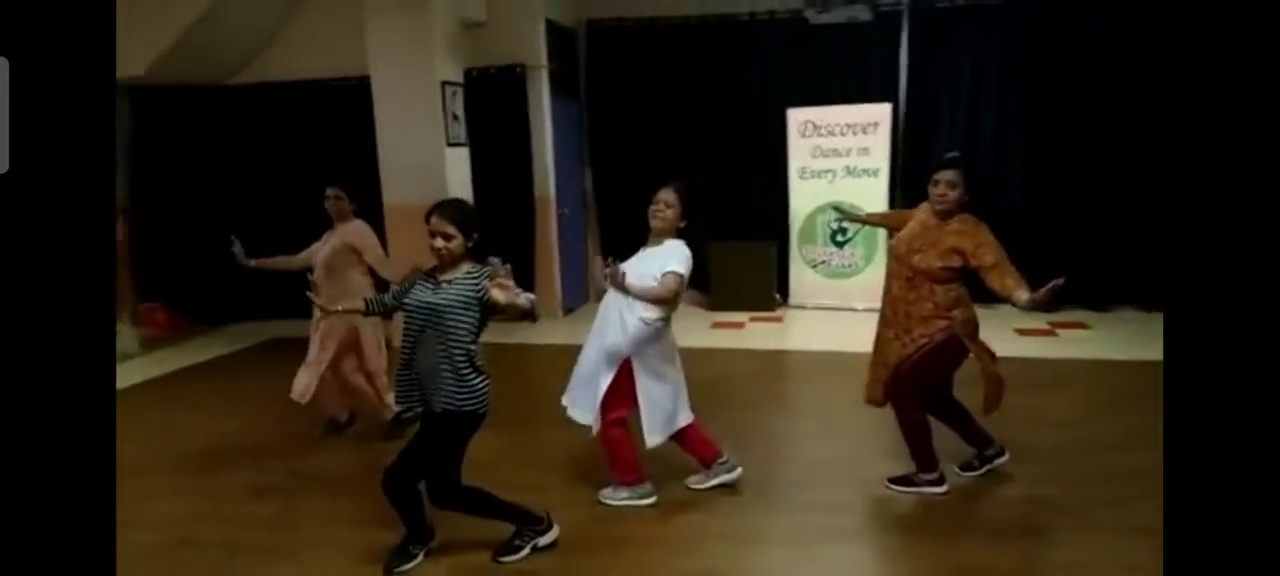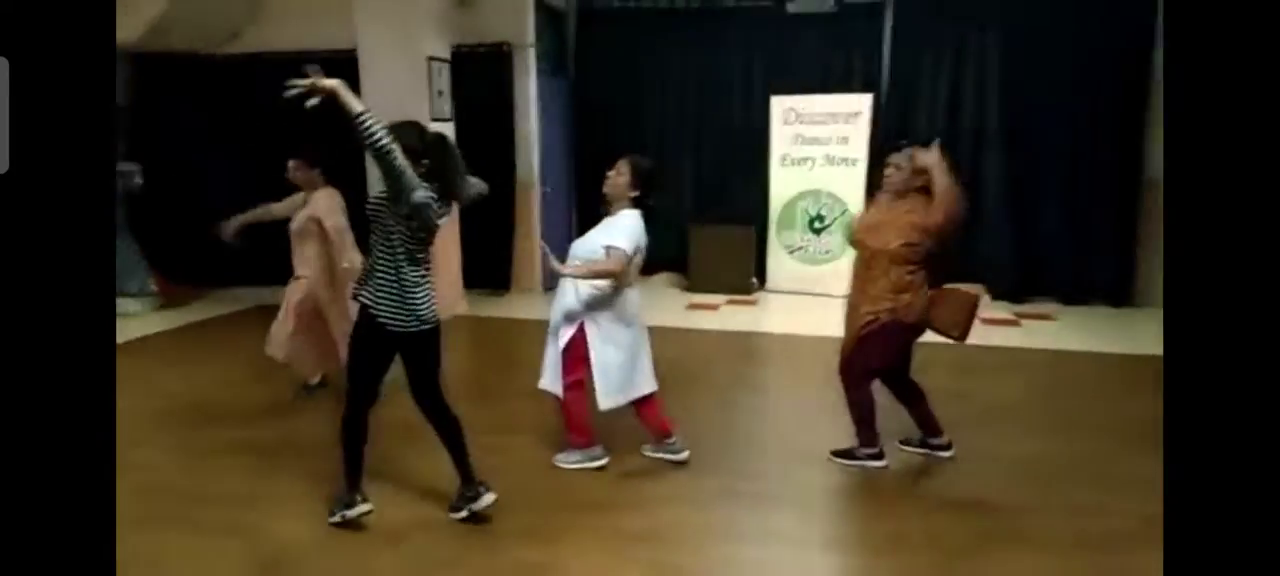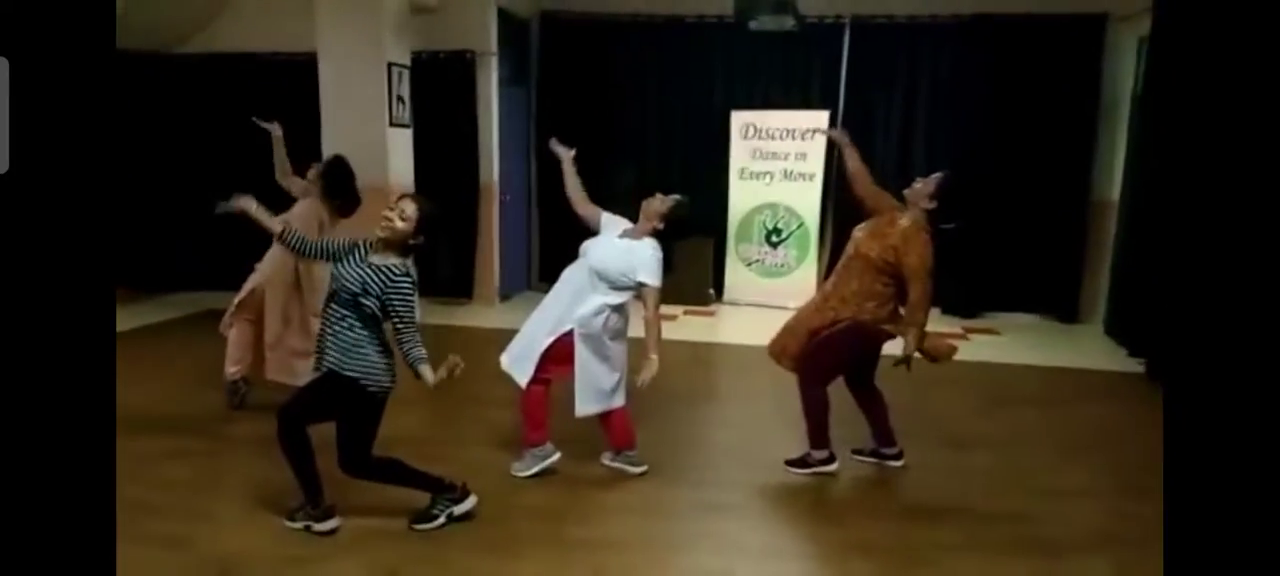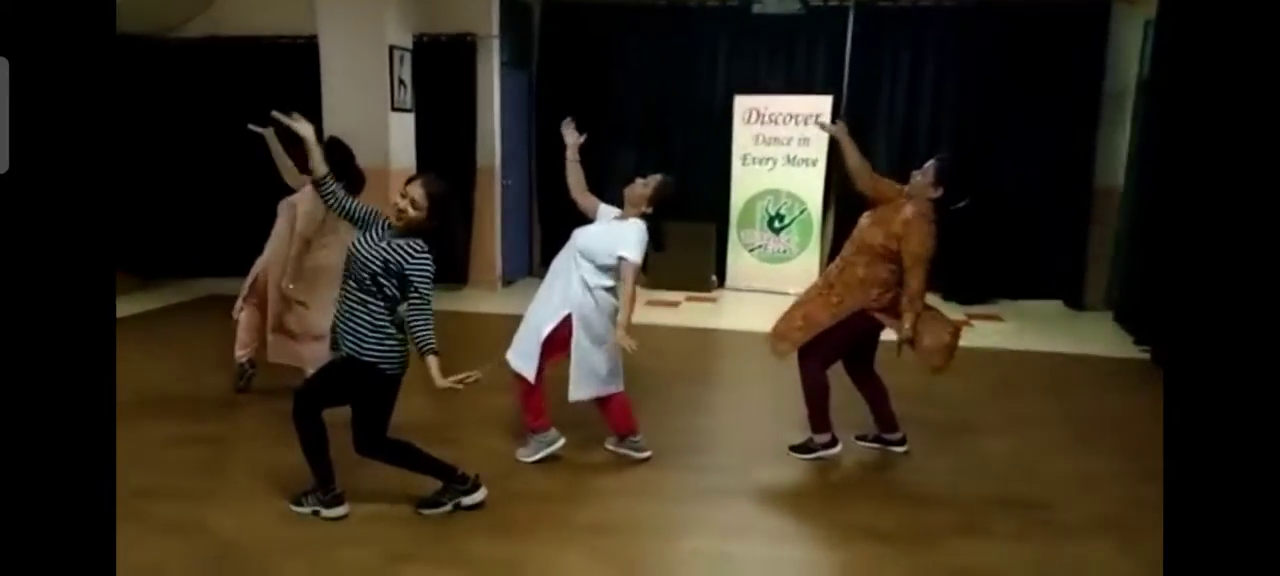
dt=1s
person 1, frame 1
left shoulder: (480, 279)
right shoulder: (422, 280)
left elbow: (527, 308)
right elbow: (384, 303)
left wrist: (511, 301)
right wrist: (336, 307)
left hip: (461, 402)
right hip: (435, 400)
left knee: (397, 478)
right knee: (443, 488)
left ankle: (418, 536)
right ankle: (533, 523)
person 1, frame 2
left shoulder: (409, 195)
right shoulder: (434, 197)
left elbow: (379, 144)
right elbow: (475, 186)
left wrist: (339, 91)
left hip: (384, 314)
right hip: (419, 316)
left knee: (358, 400)
right knee: (431, 400)
left ankle: (351, 493)
right ankle: (471, 486)
person 1, frame 3
left shoulder: (399, 276)
right shoulder: (359, 249)
left elbow: (407, 334)
right elbow: (307, 247)
left wrist: (429, 374)
right wrist: (257, 212)
left hip: (360, 375)
right hip: (346, 371)
left knee: (290, 418)
right knee: (356, 460)
left ankle: (316, 509)
right ankle: (449, 492)
person 1, frame 4
left shoulder: (416, 255)
right shoulder: (379, 225)
left elbow: (419, 314)
right elbow: (334, 197)
left wrist: (436, 372)
right wrist: (310, 142)
left hip: (373, 357)
right hip: (364, 354)
left knee: (306, 402)
right knee: (371, 441)
left ankle: (327, 495)
right ankle: (459, 483)
person 2, frame 1
left shoulder: (971, 232)
right shoulder: (926, 212)
left elbow: (999, 270)
right elbow: (903, 219)
left wrist: (1027, 299)
right wrist: (861, 218)
left hip: (944, 331)
right hip: (910, 327)
left knee: (902, 392)
right knee: (933, 396)
left ankle: (929, 476)
right ankle: (989, 450)
person 2, frame 2
left shoulder: (924, 212)
right shoulder: (886, 200)
left elbow: (951, 213)
left wrist: (937, 164)
left hip: (896, 313)
right hip: (877, 308)
left knee: (854, 371)
right knee: (895, 375)
left ankle: (869, 450)
right ankle: (935, 438)
person 2, frame 3
left shoulder: (915, 235)
right shoulder: (894, 215)
left elbow: (919, 290)
right elbow: (863, 185)
left wrist: (913, 339)
right wrist: (845, 145)
left hip: (860, 321)
right hip: (860, 317)
left knee: (810, 374)
right knee: (860, 382)
left ankle: (821, 454)
right ankle: (888, 448)
person 2, frame 4
left shoulder: (918, 223)
right shoulder: (901, 202)
left elbow: (916, 276)
right elbow: (866, 179)
left wrist: (908, 323)
right wrist: (843, 138)
left hip: (863, 306)
right hip: (857, 302)
left knee: (811, 359)
right knee: (860, 368)
left ankle: (823, 439)
right ankle: (891, 435)
person 3, frame 1
left shoulder: (678, 252)
right shoulder: (647, 250)
left elbow: (668, 292)
left wrist: (626, 288)
right wrist: (610, 283)
left hip: (637, 349)
right hip: (621, 345)
left knee: (608, 415)
right knee: (668, 412)
left ankle: (633, 484)
right ankle: (718, 464)
person 3, frame 2
left shoulder: (625, 223)
right shoulder: (621, 219)
left elbow: (613, 267)
left wrist: (567, 270)
left hip: (596, 315)
right hip: (614, 314)
left knee: (569, 379)
right knee: (631, 380)
left ankle: (586, 448)
right ankle: (668, 442)
person 3, frame 3
left shoulder: (647, 253)
right shoulder: (618, 227)
left elbow: (651, 308)
right elbow: (580, 204)
left wrist: (653, 357)
right wrist: (566, 161)
left hip: (584, 327)
right hip: (569, 317)
left knee: (533, 374)
right knee: (605, 389)
left ankle: (538, 448)
right ankle: (625, 453)
person 3, frame 4
left shoulder: (633, 230)
right shoulder: (612, 217)
left elbow: (627, 282)
right elbow: (579, 194)
left wrist: (622, 328)
right wrist: (572, 148)
left hip: (577, 310)
right hip: (570, 305)
left knee: (527, 363)
right knee: (601, 375)
left ankle: (542, 433)
right ankle: (629, 437)
person 4, frame 1
left shoulder: (357, 229)
right shoulder: (329, 237)
left elbow: (380, 263)
right elbow: (297, 261)
right wrist: (250, 262)
left knee: (320, 366)
right knee: (350, 367)
left ankle: (341, 414)
person 4, frame 2
left shoulder: (326, 198)
right shoulder: (305, 198)
left elbow: (338, 229)
right elbow: (273, 209)
left wrist: (348, 266)
right wrist: (238, 221)
left hip: (323, 276)
right hip: (313, 275)
person 4, frame 3
left shoulder: (308, 210)
right shoulder: (317, 202)
left elbow: (304, 257)
right elbow: (284, 177)
left wrist: (312, 303)
right wrist: (277, 140)
left hip: (280, 278)
left knee: (243, 320)
right knee: (303, 338)
left ankle: (236, 380)
person 4, frame 4
left shoulder: (314, 194)
left elbow: (302, 239)
right elbow: (291, 175)
left wrist: (289, 280)
right wrist: (271, 139)
left hip: (293, 267)
right hip: (323, 270)
left knee: (253, 305)
right knee: (313, 322)
left ankle: (245, 362)
